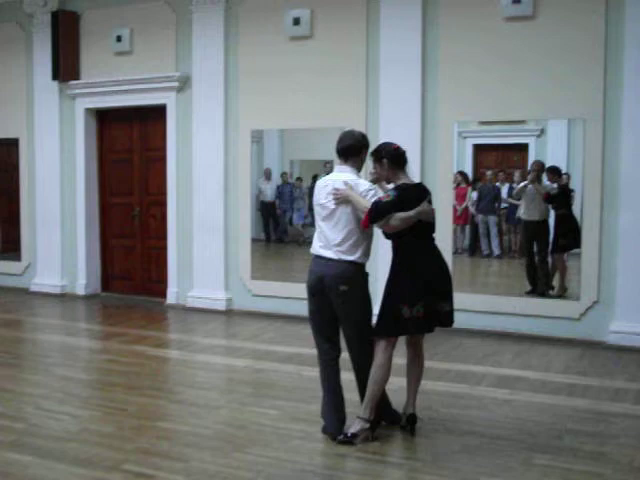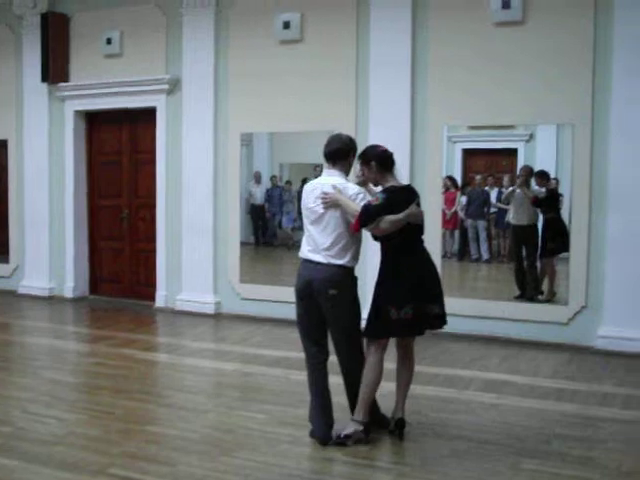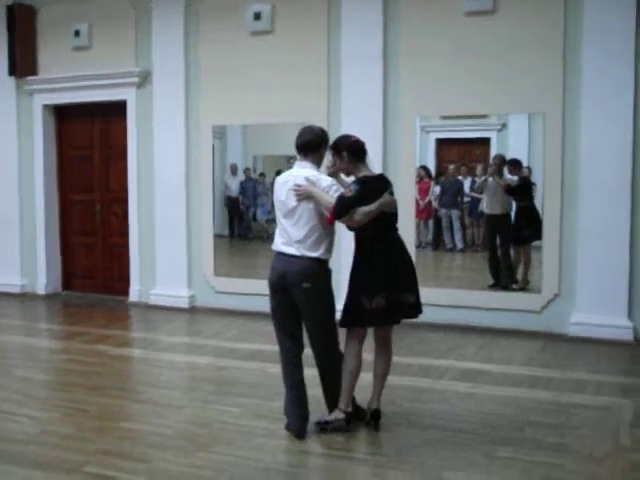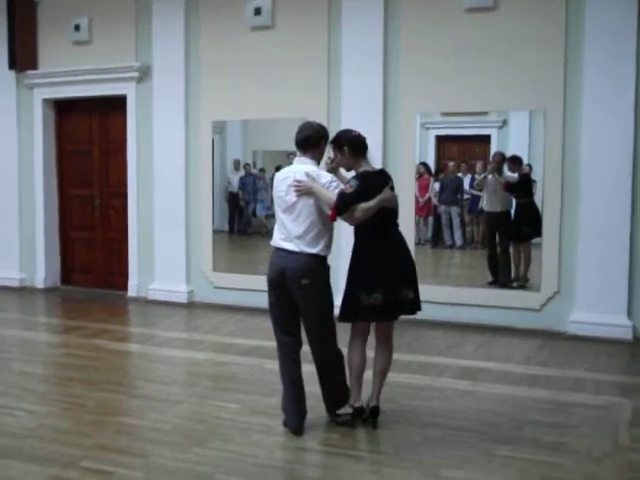
dt=0.3s
person 1, frame 1
left shoulder: (321, 185)
right shoulder: (362, 187)
right elbow: (390, 223)
right wrist: (420, 212)
left hip: (318, 268)
right hip: (346, 273)
left knee: (327, 349)
right knee: (361, 347)
left ankle: (332, 421)
right ankle: (377, 411)
person 1, frame 2
left shoulder: (309, 188)
right shoulder: (351, 191)
right elbow: (379, 226)
right wrist: (409, 215)
left hip: (306, 272)
right hip: (335, 277)
left knee: (314, 353)
right knee: (350, 351)
left ankle: (320, 426)
right ankle: (365, 416)
person 1, frame 3
left shoulder: (281, 181)
right shoulder: (323, 183)
right elbow: (352, 219)
right wrist: (381, 204)
left hip: (280, 265)
right hip: (309, 269)
left knee: (289, 346)
right knee: (325, 345)
left ankle: (295, 419)
right ankle: (339, 408)
person 1, frame 4
left shoulder: (280, 177)
right shoulder: (323, 179)
right elbow: (353, 215)
right wrist: (381, 200)
left hip: (278, 261)
right hip: (307, 266)
left knee: (287, 342)
right knee: (323, 342)
left ankle: (293, 416)
right ankle: (339, 406)
person 2, frame 1
left shoulder: (399, 194)
right shoulder: (421, 190)
left elbow: (373, 214)
left wrist: (351, 195)
left hip: (409, 273)
right hip: (430, 271)
left knee: (385, 343)
right knee: (415, 343)
left ankle: (365, 418)
right ankle: (409, 411)
person 2, frame 2
left shoulder: (388, 196)
right shoulder: (408, 192)
left elbow: (363, 217)
left wrist: (340, 199)
left hip: (398, 275)
right hip: (418, 274)
left knee: (376, 347)
right knee: (405, 346)
left ankle: (360, 421)
right ankle: (398, 415)
person 2, frame 3
left shoulder: (361, 186)
right shoulder: (382, 182)
left elbow: (338, 210)
left wrist: (313, 191)
left hip: (372, 265)
right hip: (393, 263)
left knee: (355, 337)
right knee: (383, 338)
left ankle: (344, 409)
right ankle: (374, 405)
person 2, frame 4
left shoulder: (361, 181)
right shoulder: (382, 176)
left elbow: (340, 206)
left wrist: (314, 187)
left hip: (371, 260)
right hip: (393, 259)
left knee: (359, 333)
right knee: (384, 335)
left ankle: (356, 402)
right ankle: (373, 403)
person 3, frame 1
left shoulder: (547, 187)
right shoulder: (524, 185)
right elbow: (515, 195)
left wrist: (535, 184)
right wrist: (528, 182)
left hip: (541, 224)
right hip: (527, 223)
left knee: (542, 257)
right knee: (529, 257)
left ankle: (543, 287)
right ankle: (534, 286)
person 3, frame 2
left shoulder: (536, 192)
right shoulder: (513, 191)
right elbow: (504, 200)
left wrist: (523, 188)
right wrist: (516, 187)
left hip: (530, 228)
right hip: (516, 228)
left knee: (531, 262)
right knee: (518, 261)
left ankle: (532, 292)
right ankle: (522, 290)
person 3, frame 3
left shoulder: (509, 181)
right shoulder: (486, 180)
right elbow: (477, 189)
left wrist: (496, 177)
right wrist: (488, 176)
left hip: (504, 217)
right hip: (489, 217)
left knee: (505, 251)
right knee: (491, 251)
left ankle: (506, 281)
right ankle: (496, 279)
person 3, frame 4
right shoulder: (486, 178)
right elbow: (476, 186)
left wrist: (496, 175)
right wrist: (487, 173)
left hip: (504, 215)
right hip: (489, 215)
left knee: (504, 248)
right knee: (491, 248)
left ankle: (505, 279)
right ankle: (495, 276)
person 4, frame 1
left shoulder: (563, 189)
right shoulder: (560, 188)
left elbow: (548, 198)
left hip: (566, 225)
right hip: (561, 224)
left knee: (559, 256)
right knee: (555, 255)
left ankle: (562, 286)
person 4, frame 2
left shoulder: (552, 193)
right shoulder: (549, 192)
left elbow: (536, 202)
right elbow: (539, 203)
left hip: (555, 229)
right hip: (549, 228)
left knee: (548, 261)
right knee: (544, 260)
left ankle: (551, 291)
person 4, frame 3
left shoulder: (524, 180)
right shoulder: (521, 180)
left elbow: (509, 190)
right elbow: (513, 192)
left hip: (528, 216)
right hip: (521, 215)
left knee: (524, 249)
right knee: (516, 247)
left ankle: (524, 279)
person 4, frame 4
left shoulder: (524, 177)
right shoulder: (521, 177)
left elbow: (509, 187)
right elbow: (513, 189)
left hip: (527, 213)
right hip: (521, 212)
left knee: (525, 246)
right knee: (515, 244)
left ankle: (524, 277)
right ankle: (517, 275)
